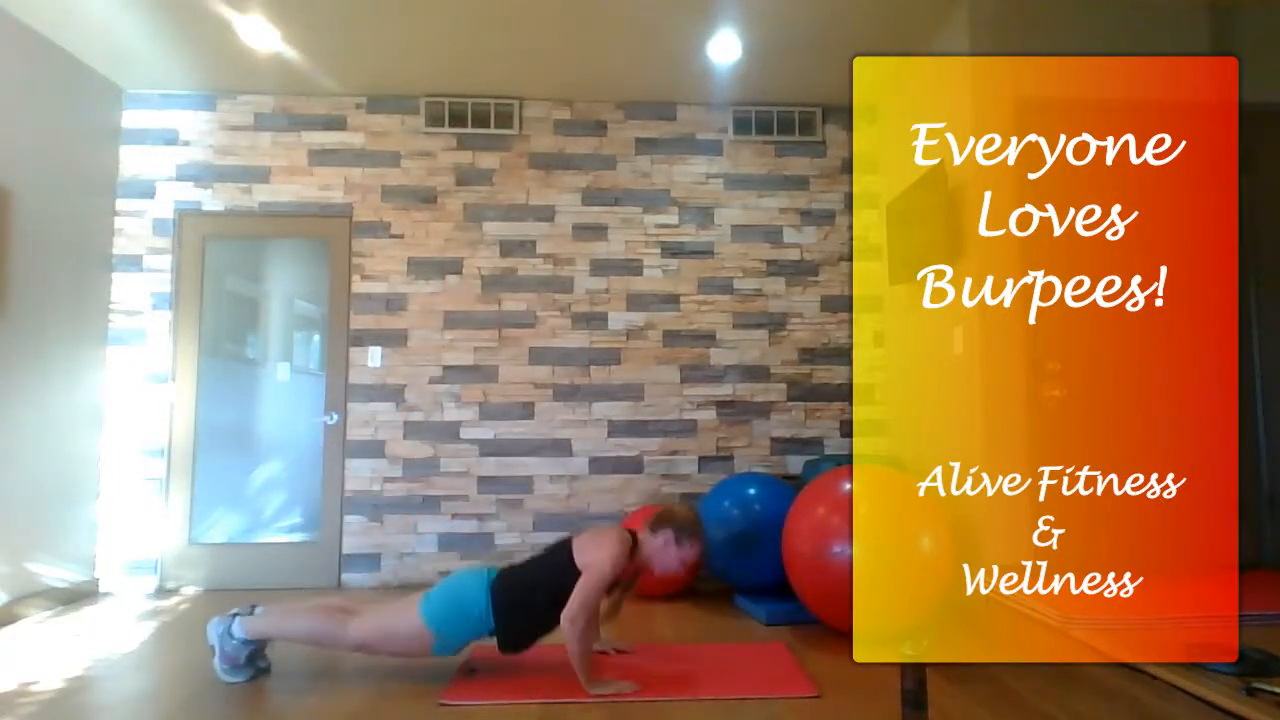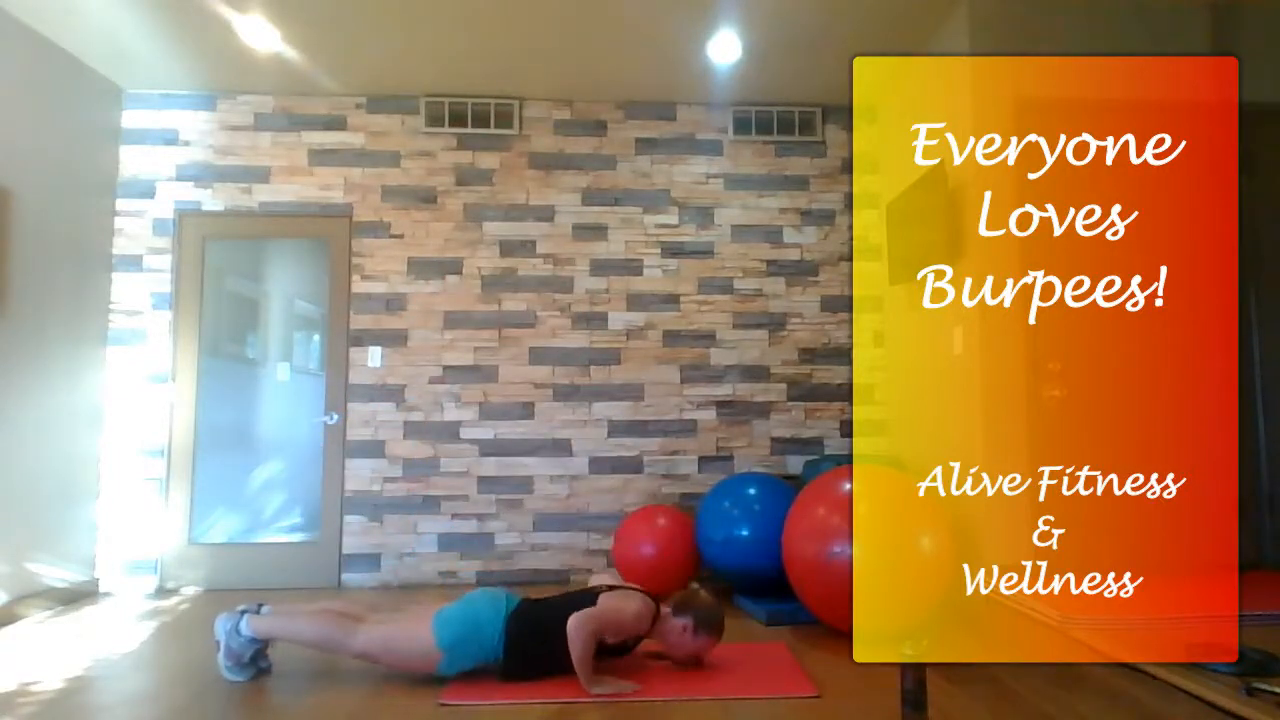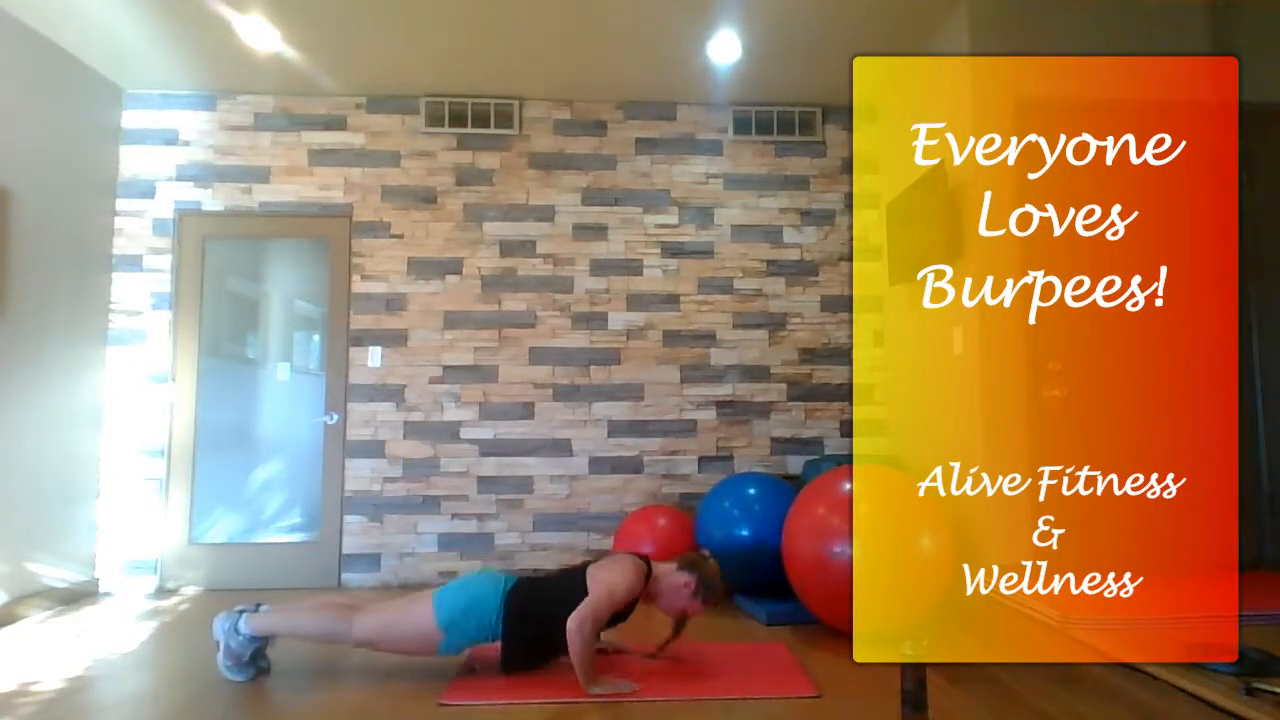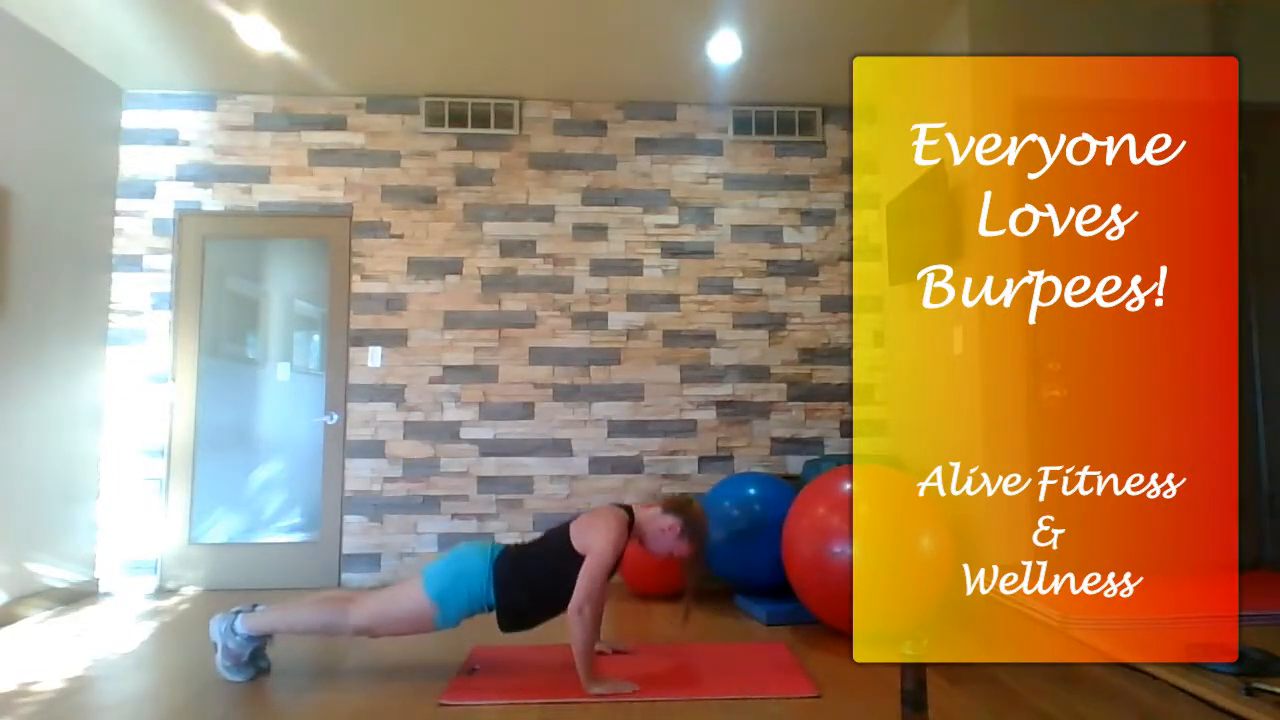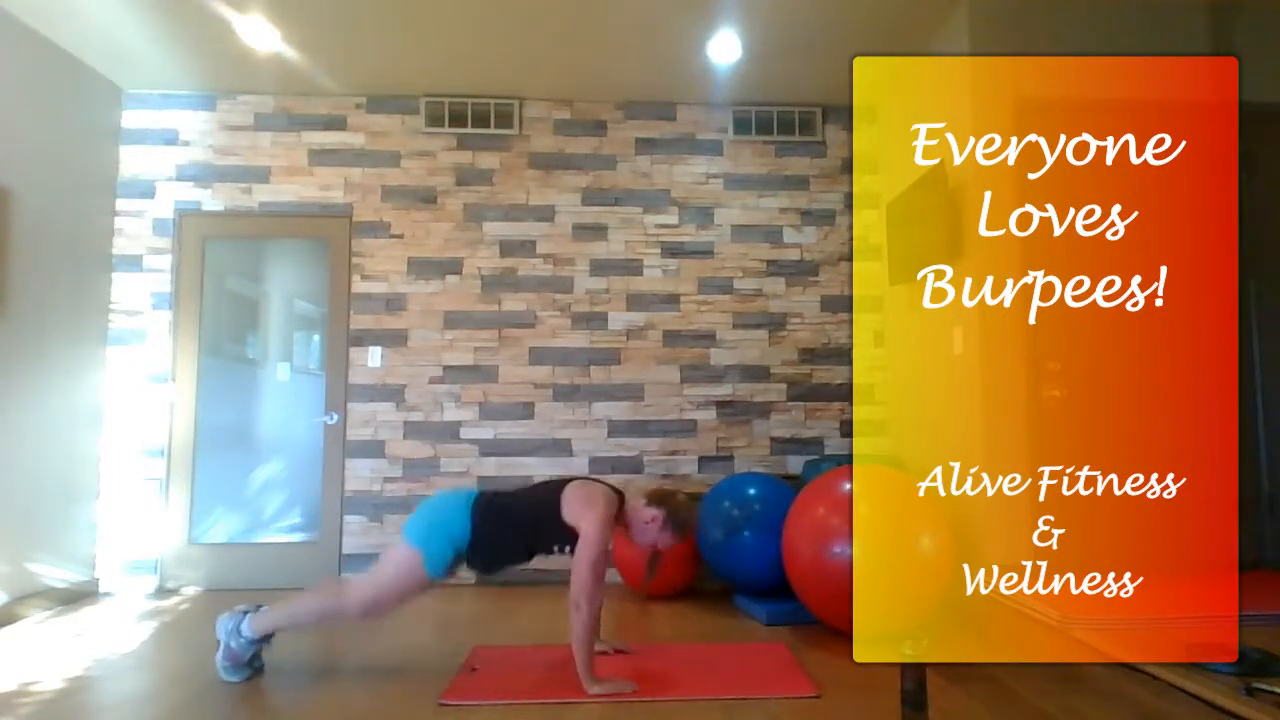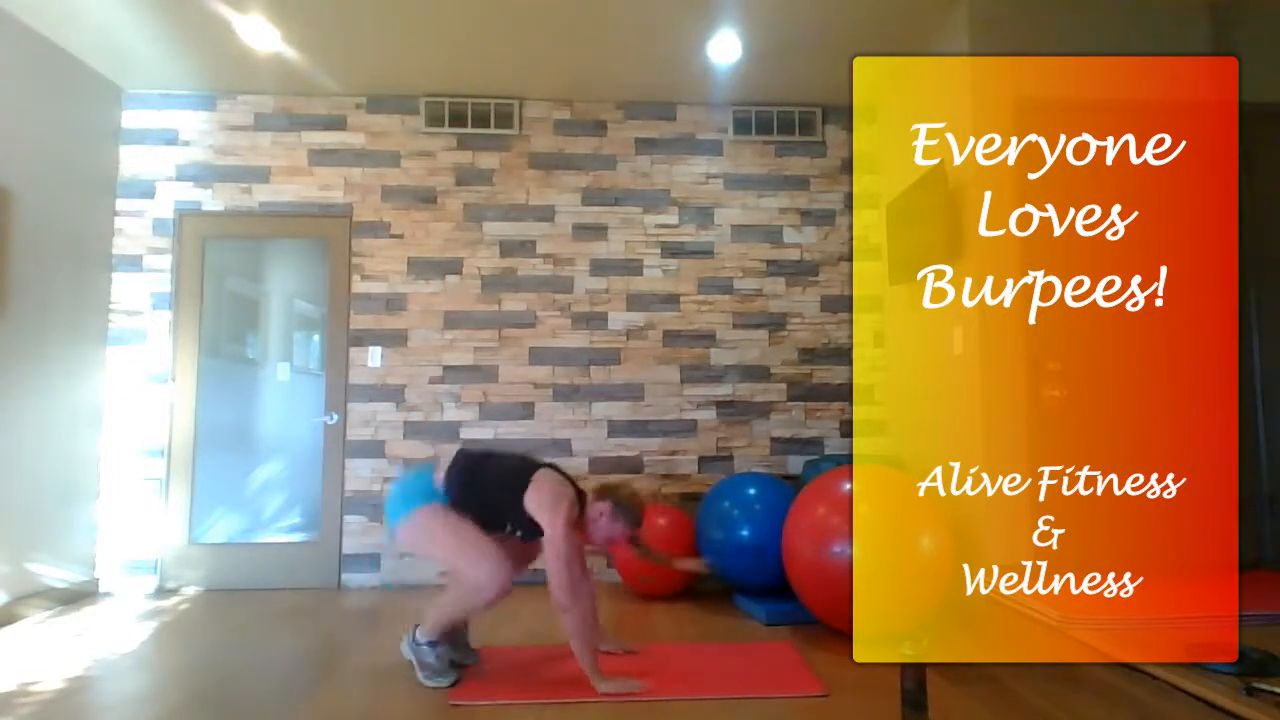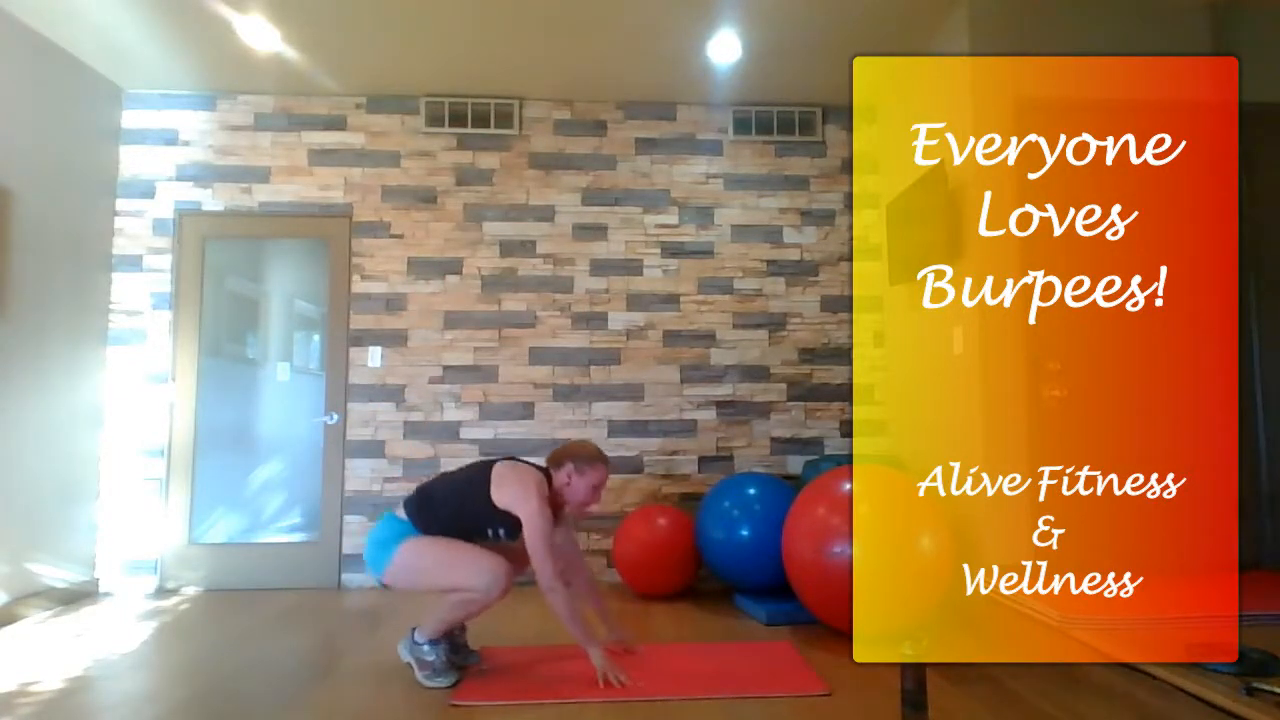
dt=0.4s
person 1, frame 1
left shoulder: (620, 543)
right shoulder: (616, 550)
right elbow: (574, 617)
left wrist: (593, 641)
right wrist: (591, 683)
left hip: (485, 591)
right hip: (478, 607)
left knee: (364, 614)
right knee: (356, 633)
left ankle: (250, 620)
right ankle: (240, 629)
person 1, frame 2
left shoulder: (633, 597)
right shoulder: (639, 615)
right elbow: (578, 624)
left wrist: (627, 649)
right wrist: (592, 681)
left hip: (500, 611)
right hip: (491, 631)
left knee: (374, 623)
right knee: (360, 641)
left ankle: (258, 616)
right ankle: (247, 627)
person 1, frame 3
left shoulder: (633, 567)
right shoulder: (632, 578)
right elbow: (577, 624)
left wrist: (599, 642)
right wrist: (591, 682)
left hip: (498, 593)
right hip: (488, 607)
left knee: (369, 615)
right knee: (359, 628)
left ankle: (255, 618)
right ankle: (245, 627)
person 1, frame 4
left shoulder: (618, 520)
right shoulder: (614, 531)
left elbow: (586, 588)
right elbow: (580, 606)
left wrist: (594, 642)
right wrist: (590, 680)
left hip: (488, 568)
right hip: (480, 579)
left knee: (365, 607)
right knee: (357, 618)
left ankle: (252, 619)
right ankle: (242, 626)
person 1, frame 5
left shoulder: (606, 506)
right shoulder: (601, 512)
left elbow: (591, 584)
right elbow: (582, 599)
left wrist: (593, 641)
right wrist: (590, 680)
left hip: (465, 522)
right hip: (456, 522)
left knee: (364, 595)
right knee: (357, 600)
left ankle: (255, 621)
right ankle: (245, 629)
person 1, frame 6
left shoulder: (575, 507)
right shoulder: (560, 512)
left elbow: (579, 579)
right elbow: (566, 600)
left wrist: (597, 639)
right wrist: (597, 678)
left hip: (448, 497)
right hip: (415, 496)
left knee: (525, 552)
right knee: (495, 575)
left ankle: (448, 629)
right ankle: (425, 640)
person 1, frame 7
left shoulder: (549, 494)
right shoulder: (531, 493)
left elbow: (575, 566)
right elbow: (550, 584)
left wrist: (610, 627)
right wrist: (593, 648)
left hip: (425, 538)
right hip: (393, 542)
left knee: (524, 555)
right knee: (494, 577)
left ankle: (449, 633)
right ankle: (423, 641)
